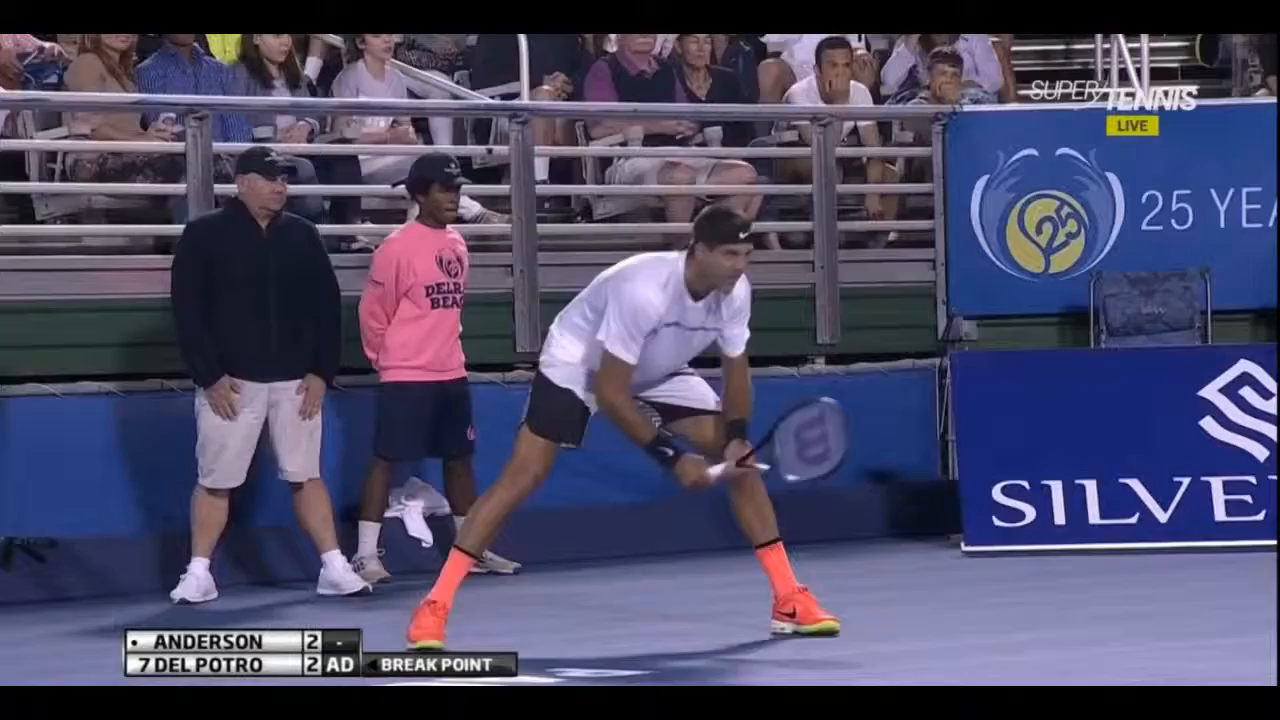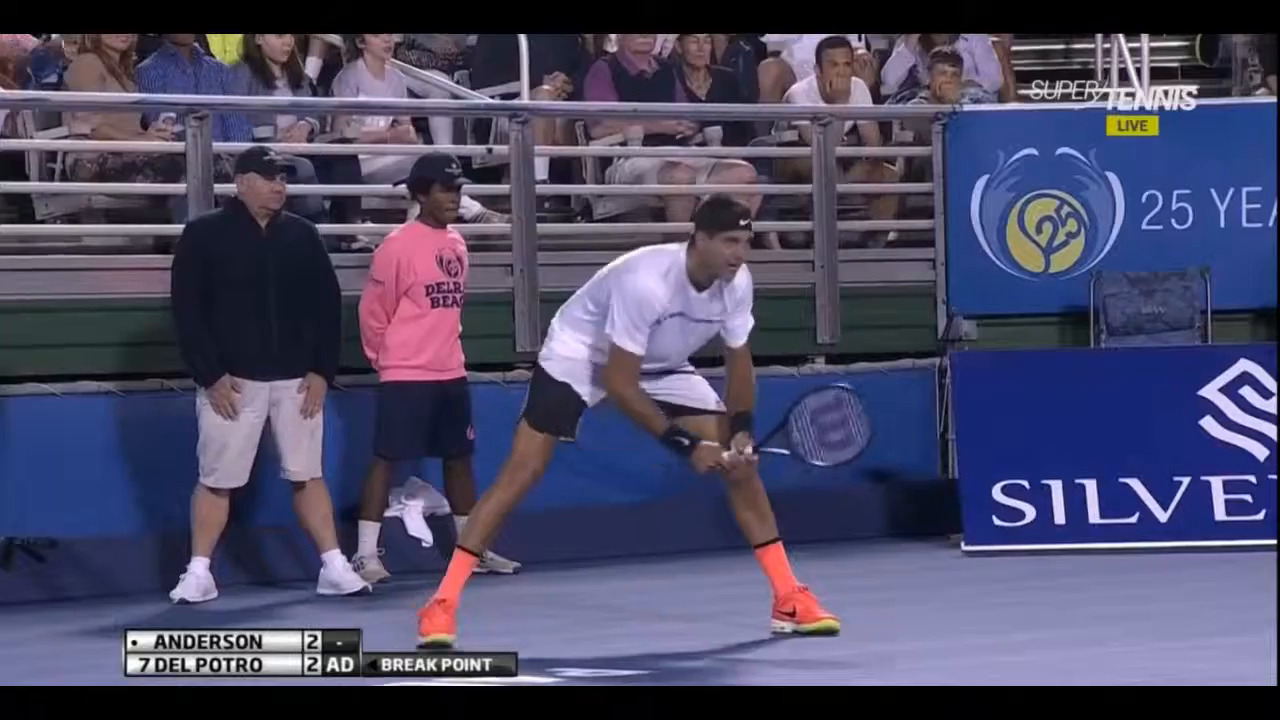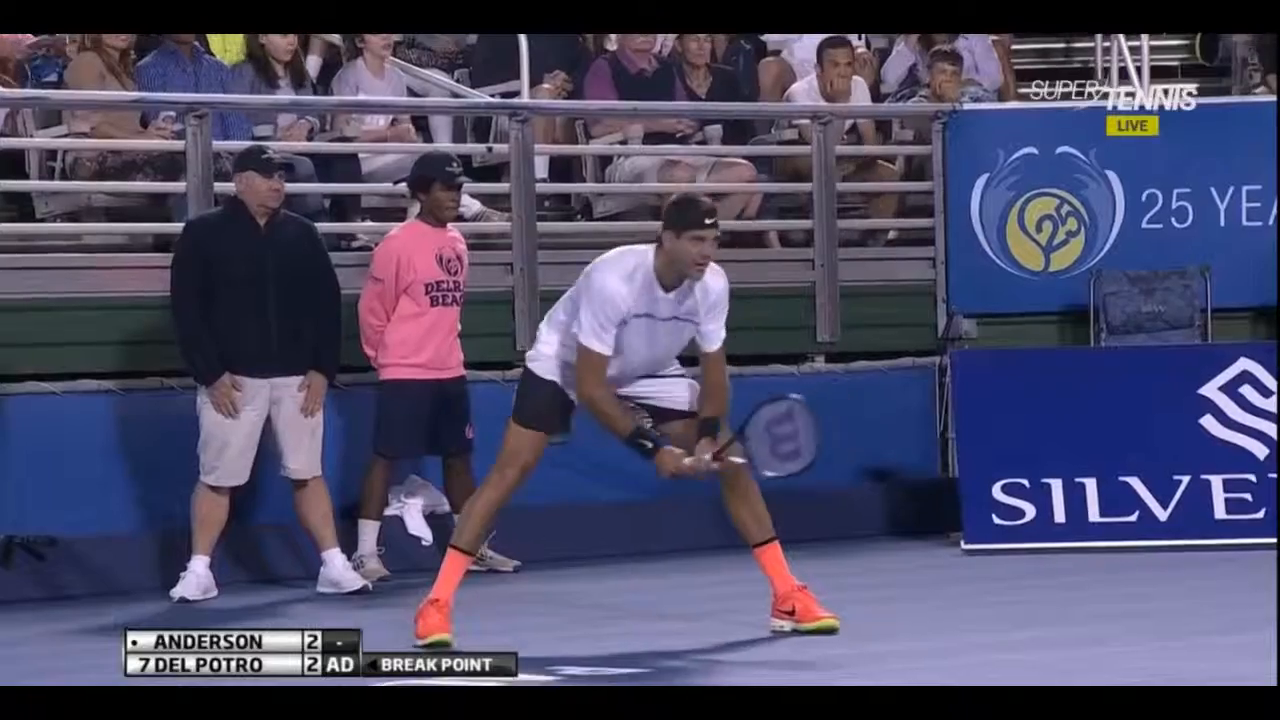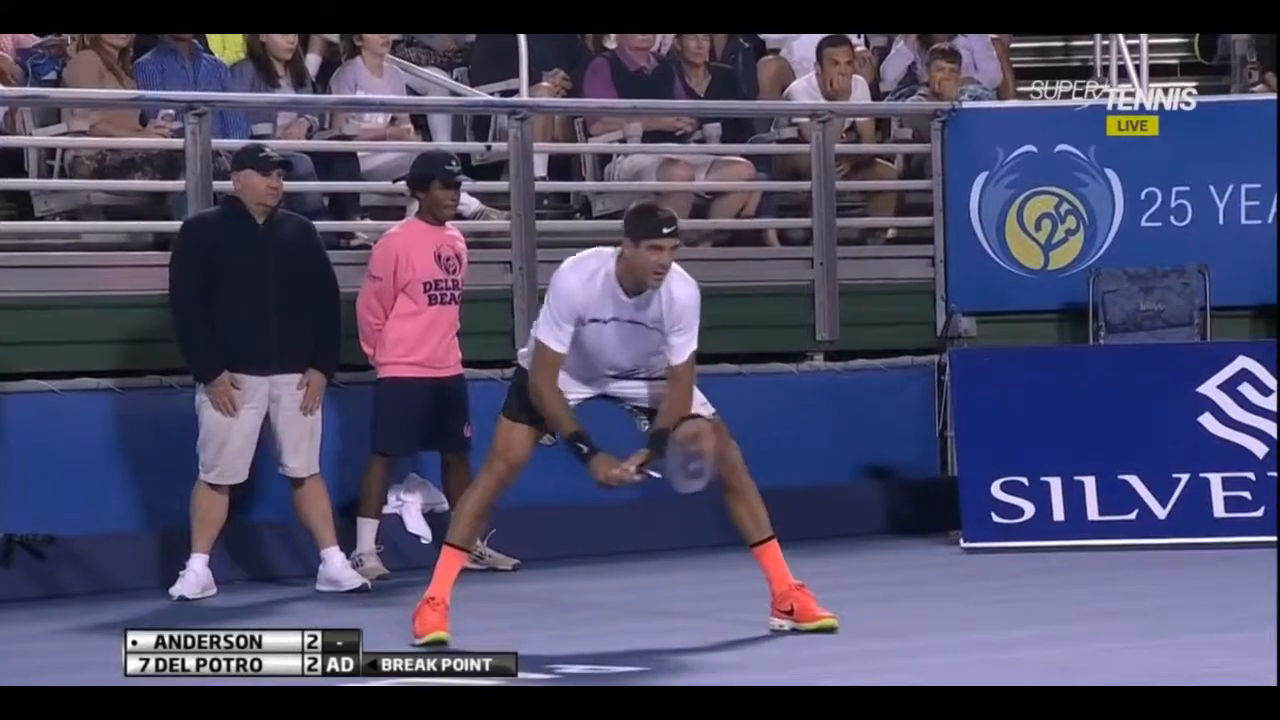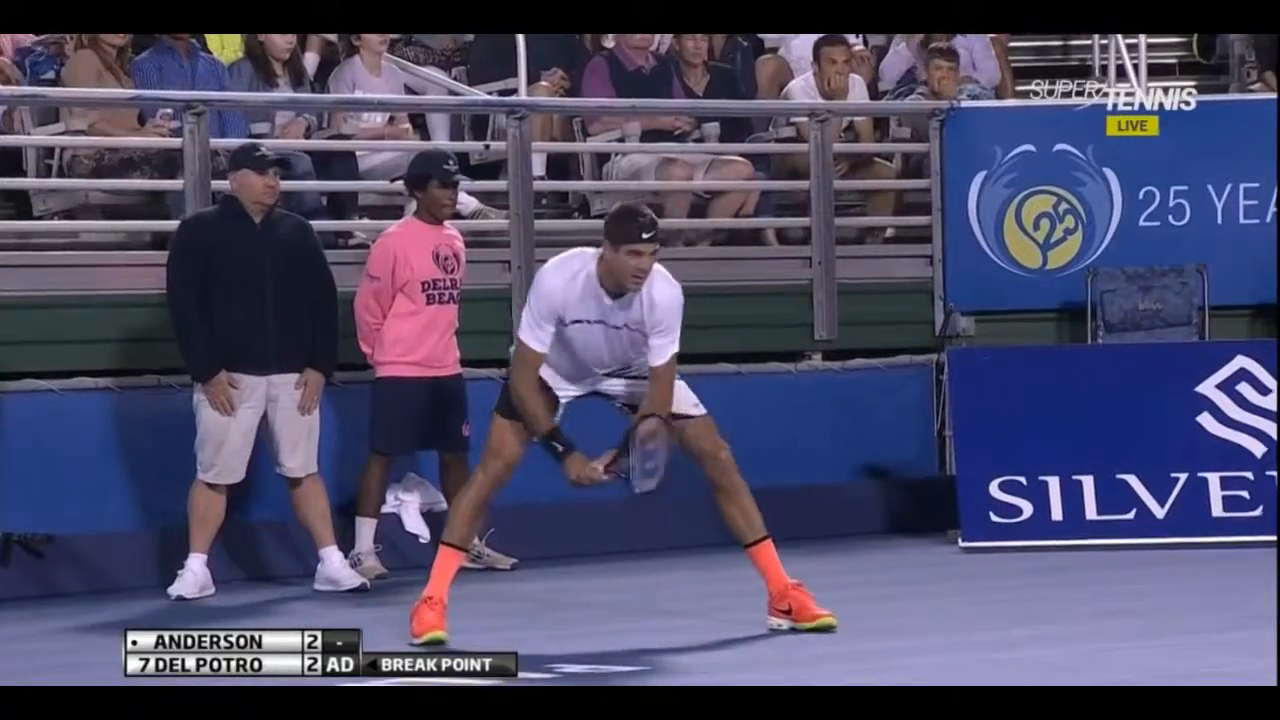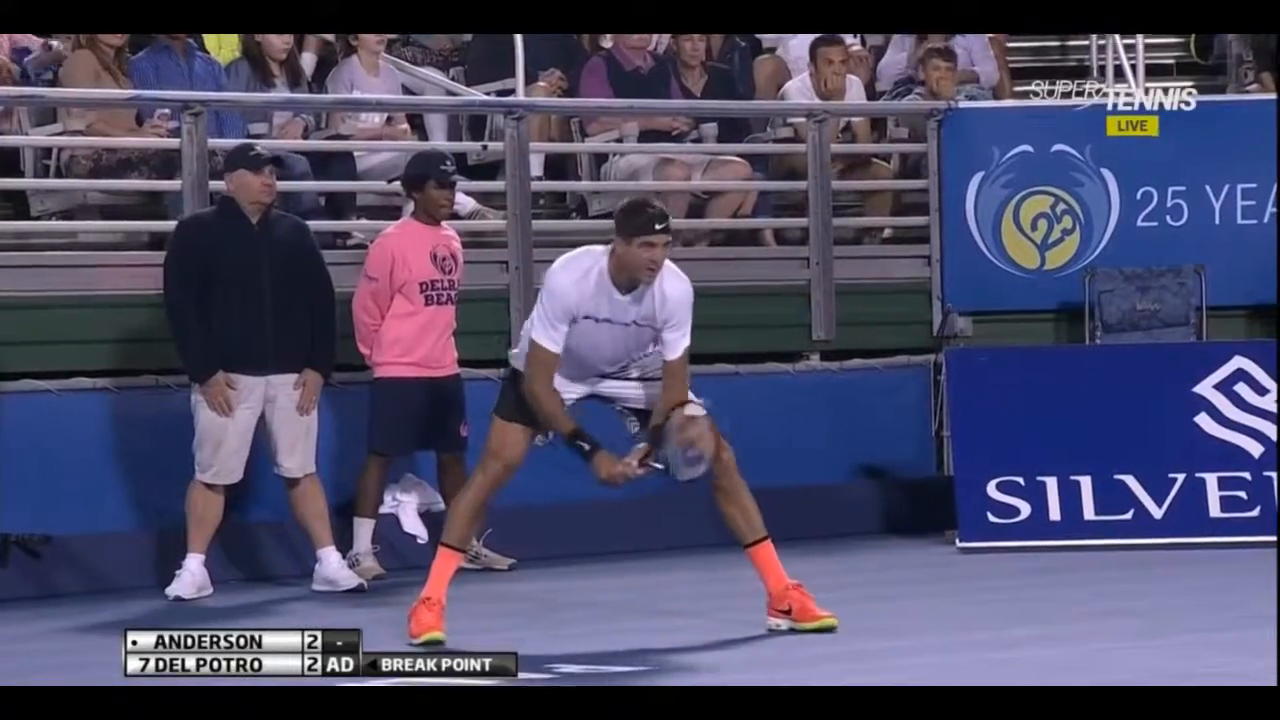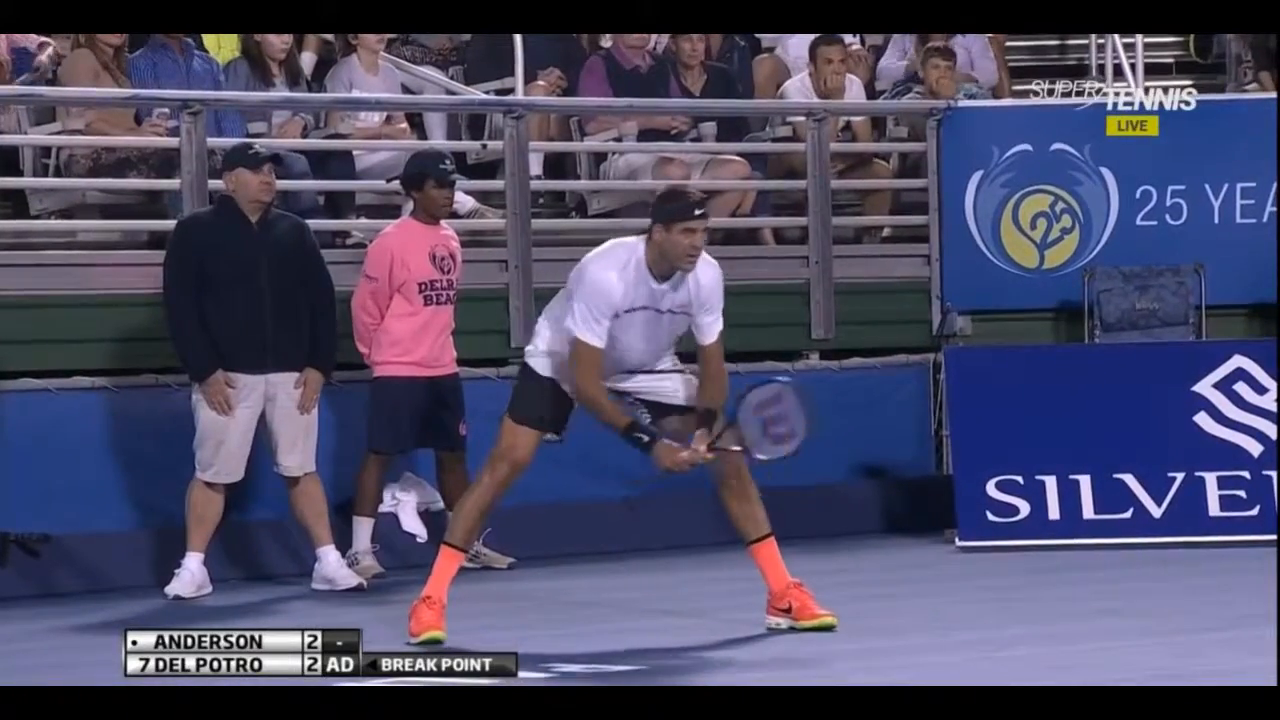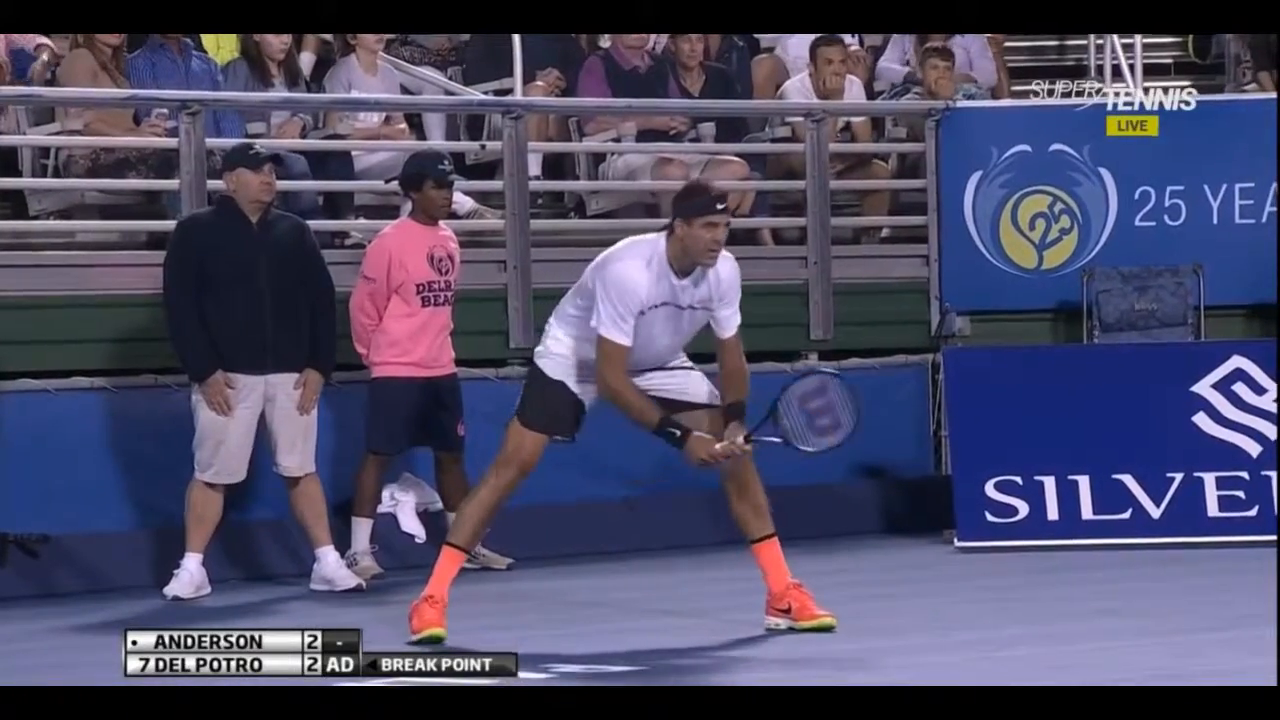
dt=0.2s
person 1, frame 1
left shoulder: (303, 235)
right shoulder: (204, 234)
left elbow: (327, 305)
right elbow: (186, 309)
left wrist: (322, 372)
right wrist: (209, 376)
left hip: (296, 380)
right hip: (229, 381)
left knee: (306, 476)
right knee: (215, 480)
left ankle: (334, 568)
right ankle: (198, 574)
person 1, frame 2
left shoulder: (303, 235)
right shoulder: (203, 234)
left elbow: (328, 304)
right elbow: (187, 309)
left wrist: (323, 371)
right wrist: (210, 375)
left hip: (297, 378)
right hip: (231, 380)
left knee: (307, 475)
right knee: (216, 479)
left ankle: (334, 567)
right ankle: (199, 573)
person 1, frame 3
left shoulder: (302, 233)
right shoulder: (203, 233)
left elbow: (327, 302)
right elbow: (187, 308)
left wrist: (324, 368)
right wrist: (210, 373)
left hip: (298, 376)
right hip: (232, 378)
left knee: (308, 474)
right knee: (217, 477)
left ankle: (334, 565)
right ankle: (199, 571)
person 1, frame 4
left shoulder: (301, 231)
right shoulder: (202, 231)
left elbow: (327, 300)
right elbow: (186, 306)
left wrist: (323, 366)
right wrist: (210, 371)
left hip: (296, 374)
right hip: (230, 376)
left knee: (306, 471)
right knee: (216, 475)
left ankle: (333, 563)
right ankle: (198, 569)
person 1, frame 5
left shoulder: (297, 231)
right shoulder: (199, 231)
left elbow: (324, 300)
right elbow: (183, 305)
left wrist: (321, 365)
right wrist: (207, 371)
left hip: (294, 374)
right hip: (228, 375)
left knee: (303, 471)
right knee: (213, 474)
left ankle: (331, 563)
right ankle: (196, 569)
person 1, frame 6
left shoulder: (295, 232)
right shoulder: (196, 232)
left elbow: (321, 300)
right elbow: (181, 306)
left wrist: (319, 366)
right wrist: (204, 371)
left hip: (292, 374)
right hip: (226, 376)
left knee: (302, 471)
right knee: (211, 474)
left ankle: (329, 563)
right ankle: (194, 570)
person 1, frame 7
left shoulder: (294, 230)
right shoulder: (195, 231)
left elbow: (322, 299)
right elbow: (180, 305)
left wrist: (320, 364)
right wrist: (204, 370)
left hip: (292, 373)
right hip: (226, 375)
left knee: (302, 469)
right knee: (212, 473)
left ankle: (328, 562)
right ankle: (193, 568)
person 1, frame 8
left shoulder: (295, 231)
right shoulder: (195, 231)
left elbow: (322, 299)
right elbow: (180, 306)
left wrist: (320, 365)
right wrist: (204, 371)
left hip: (292, 373)
right hip: (226, 375)
left knee: (301, 470)
right knee: (211, 473)
left ankle: (327, 562)
right ankle: (191, 569)
person 2, frame 1
left shoulder: (735, 292)
right shoulder: (642, 291)
left elbow: (736, 368)
right elbow: (610, 392)
left wrist: (736, 438)
right wrist: (671, 457)
left hip: (659, 370)
right hip: (577, 362)
left knee: (739, 461)
right knee: (524, 475)
left ankle: (789, 599)
right ankle: (436, 604)
person 2, frame 2
left shoulder: (737, 283)
right shoulder: (645, 282)
left elbow: (739, 360)
right elbow: (619, 383)
left wrist: (741, 430)
right wrist: (687, 445)
left hip: (660, 366)
right hip: (578, 356)
left knee: (740, 459)
right knee: (523, 471)
left ankle: (789, 598)
right ankle: (444, 601)
person 2, frame 3
left shoulder: (711, 285)
right shoulder: (613, 281)
left elbow: (713, 368)
right elbow: (589, 385)
left wrist: (707, 436)
right wrist: (651, 448)
left hip: (651, 368)
right hip: (566, 364)
left knee: (730, 459)
right knee: (512, 469)
left ankle: (788, 596)
right ankle: (439, 601)
person 2, frame 4
left shoulder: (682, 293)
right shoulder: (575, 280)
left elbow: (679, 386)
right elbow: (541, 380)
left wrist: (650, 452)
right wrist: (588, 454)
left hip: (645, 370)
right hip: (560, 367)
left knee: (726, 458)
right knee: (503, 463)
left ankle: (786, 596)
right ankle: (435, 600)
person 2, frame 5
left shoulder: (665, 293)
right shoulder: (556, 280)
left elbow: (660, 390)
right elbow: (523, 378)
right wrist: (564, 452)
left hip: (634, 368)
right hip: (552, 365)
left knee: (716, 456)
right knee: (497, 462)
left ankle: (782, 594)
right ankle: (433, 599)
person 2, frame 6
left shoulder: (675, 288)
right shoulder: (568, 278)
left elbow: (675, 380)
right elbow: (537, 382)
left wrist: (650, 446)
right wrist: (590, 452)
left hip: (635, 368)
right hip: (552, 369)
left knee: (717, 457)
right knee: (497, 464)
left ankle: (782, 595)
right ankle: (431, 600)
person 2, frame 7
left shoulder: (706, 276)
right shoulder: (605, 274)
left elbow: (712, 362)
right elbow: (584, 380)
left wrist: (705, 429)
right wrist: (648, 442)
left hip: (648, 363)
right hip: (563, 362)
left knee: (728, 454)
right knee: (506, 463)
left ankle: (783, 594)
right ankle: (432, 598)
person 2, frame 8
left shoulder: (724, 271)
right shoulder: (627, 271)
left elbow: (731, 355)
right elbow: (610, 378)
left wrist: (735, 421)
right wrist: (680, 435)
left hip: (658, 362)
right hip: (574, 358)
left knee: (735, 453)
right knee: (513, 465)
left ankle: (783, 595)
right ankle: (433, 597)
person 3, frame 1
left shoulder: (457, 244)
right shoulder: (398, 246)
right elbow: (373, 310)
right wrist: (387, 358)
left hip: (452, 374)
right hip: (406, 377)
left knee: (459, 458)
right knee: (386, 459)
right ankle: (366, 554)
person 3, frame 2
left shoulder: (458, 243)
right shoulder: (398, 245)
right elbow: (373, 309)
right wrist: (387, 358)
left hip: (452, 373)
right hip: (406, 377)
left knee: (460, 458)
right knee: (386, 459)
right ankle: (367, 554)
person 3, frame 3
left shoulder: (458, 243)
right shoulder: (398, 243)
right elbow: (372, 307)
right wrist: (386, 356)
left hip: (451, 372)
right hip: (405, 375)
left knee: (458, 457)
right knee: (386, 458)
right ankle: (366, 553)
person 3, frame 4
left shoulder: (457, 241)
right shoulder: (397, 241)
right elbow: (370, 305)
right wrist: (384, 354)
left hip: (448, 370)
right hip: (402, 372)
left knee: (457, 454)
right knee: (384, 456)
left ankle: (470, 544)
right ankle: (365, 551)
person 3, frame 5
left shoulder: (455, 240)
right shoulder: (395, 241)
right elbow: (368, 304)
right wrist: (383, 353)
left hip: (447, 369)
right hip: (401, 372)
left knee: (455, 454)
right knee: (382, 455)
left ankle: (469, 544)
right ankle: (363, 550)
person 3, frame 6
left shoulder: (452, 240)
right shoulder: (393, 242)
right elbow: (366, 305)
right wrist: (381, 354)
left hip: (445, 370)
right hip: (399, 373)
left knee: (453, 455)
right knee: (381, 456)
left ankle: (467, 544)
right ankle: (361, 551)
person 3, frame 7
left shoulder: (451, 239)
right shoulder: (391, 241)
right elbow: (365, 304)
right wrist: (380, 353)
left hip: (443, 369)
right hip: (398, 372)
left knee: (453, 453)
right knee: (380, 454)
left ankle: (466, 543)
right ankle: (361, 550)
person 3, frame 8
left shoulder: (449, 241)
right shoulder: (390, 242)
right elbow: (363, 306)
right wrist: (379, 353)
left hip: (442, 370)
right hip: (396, 373)
left knee: (451, 454)
right knee: (378, 456)
right ankle: (359, 551)
